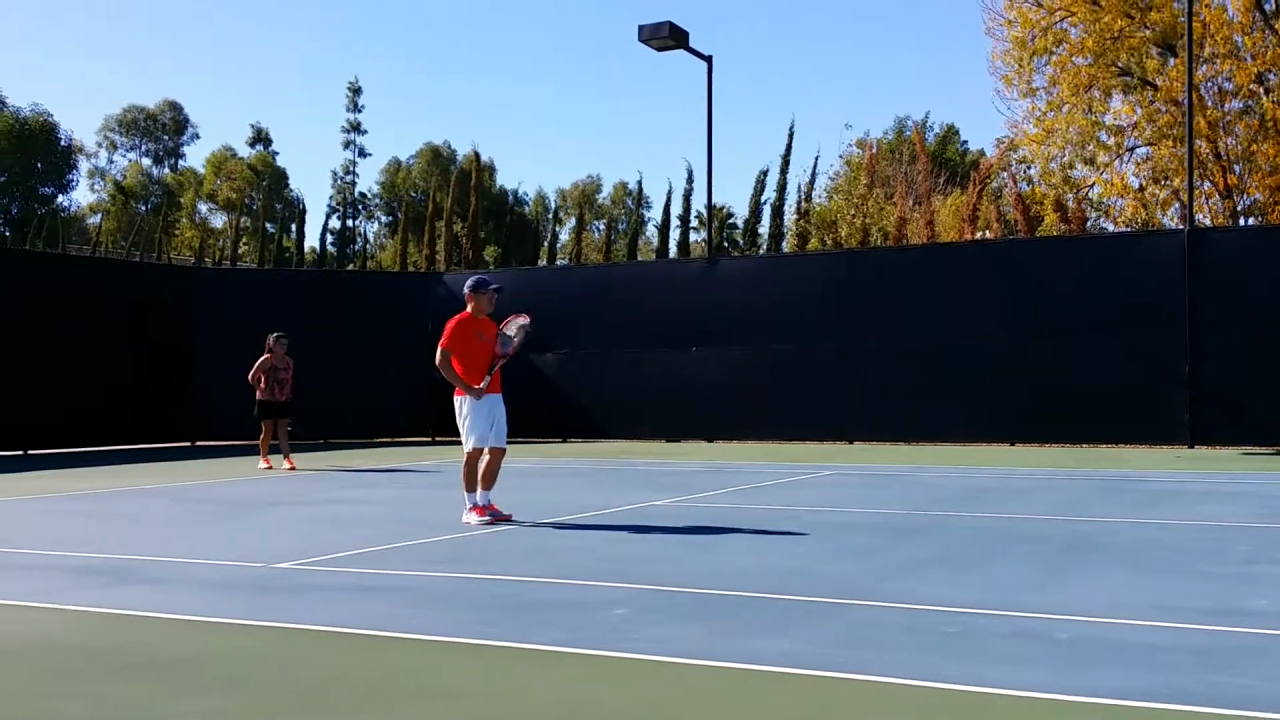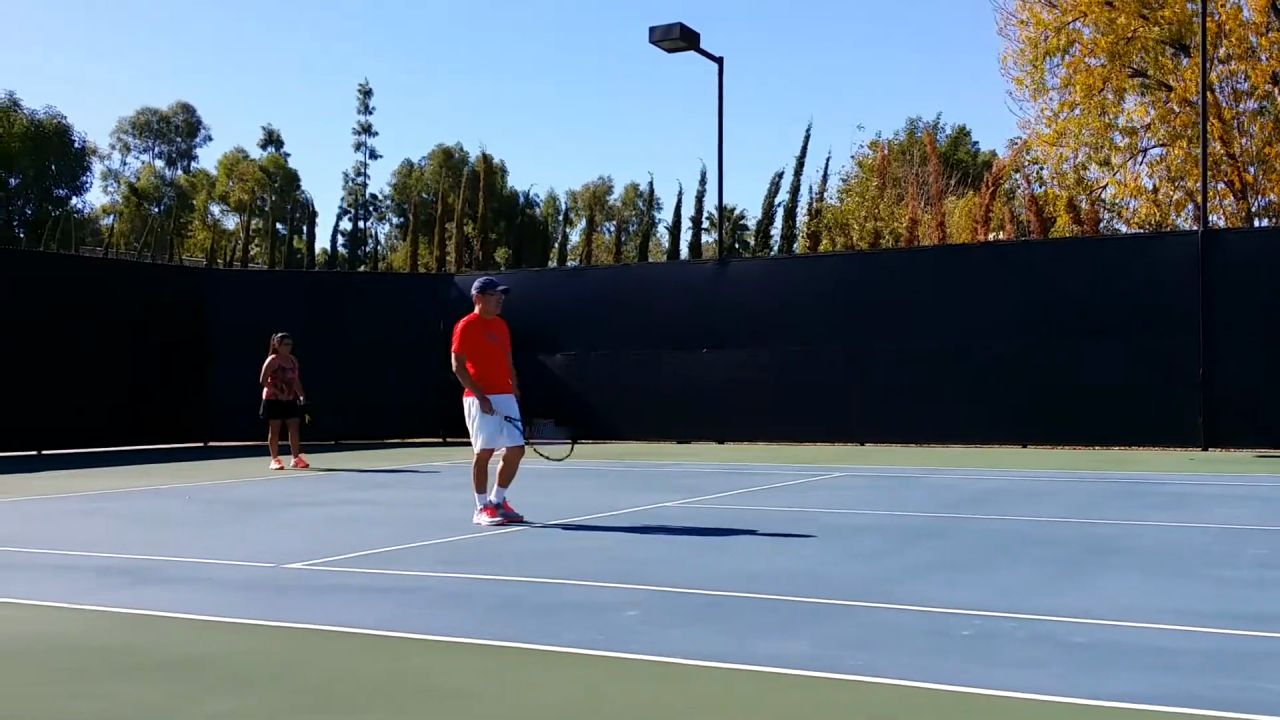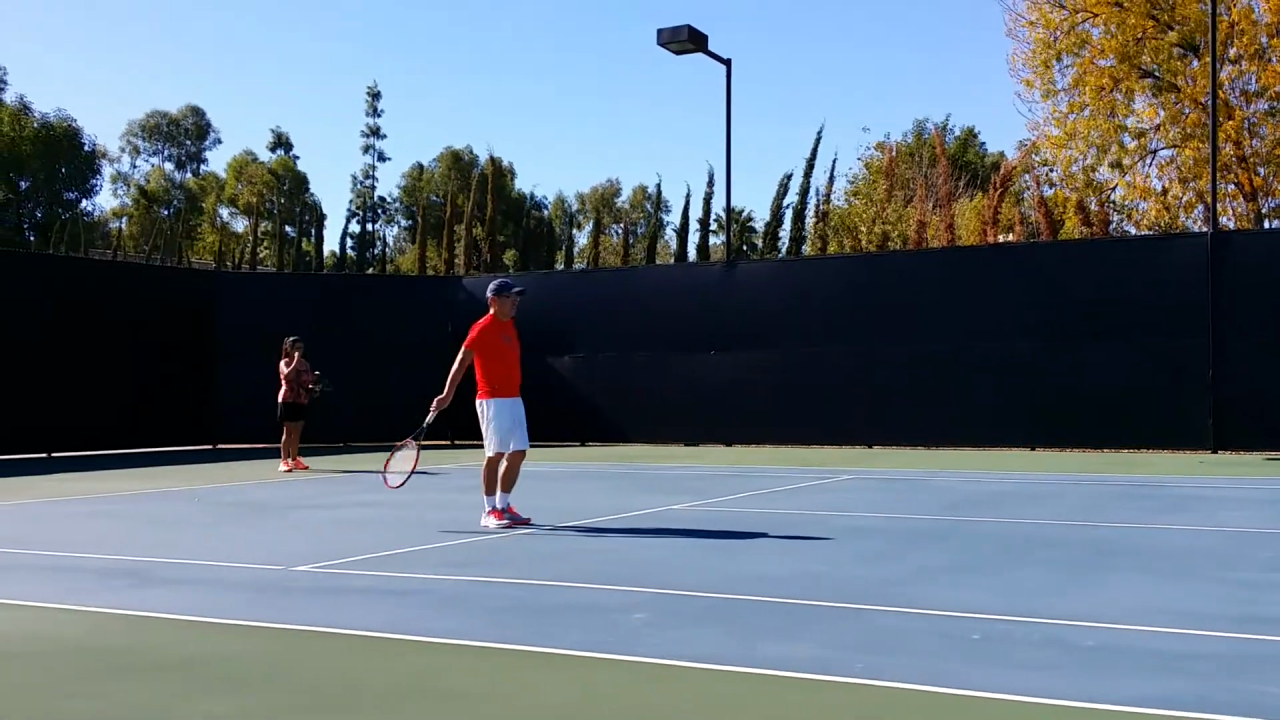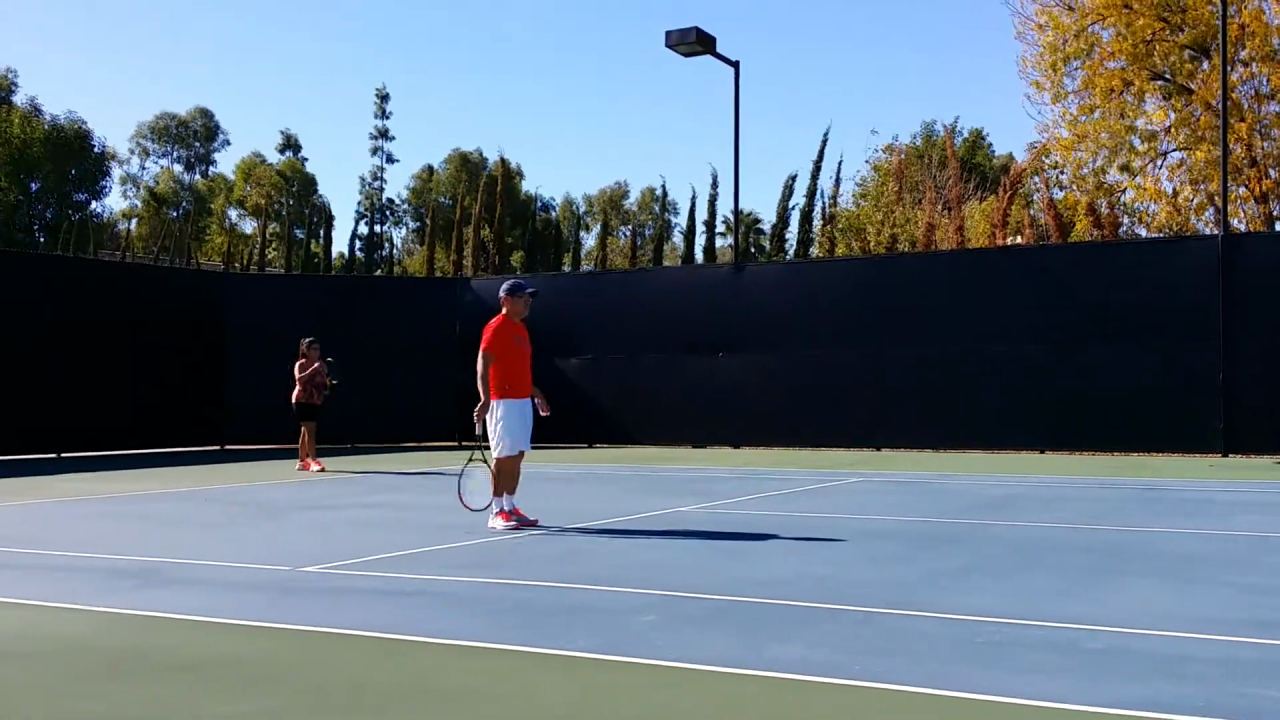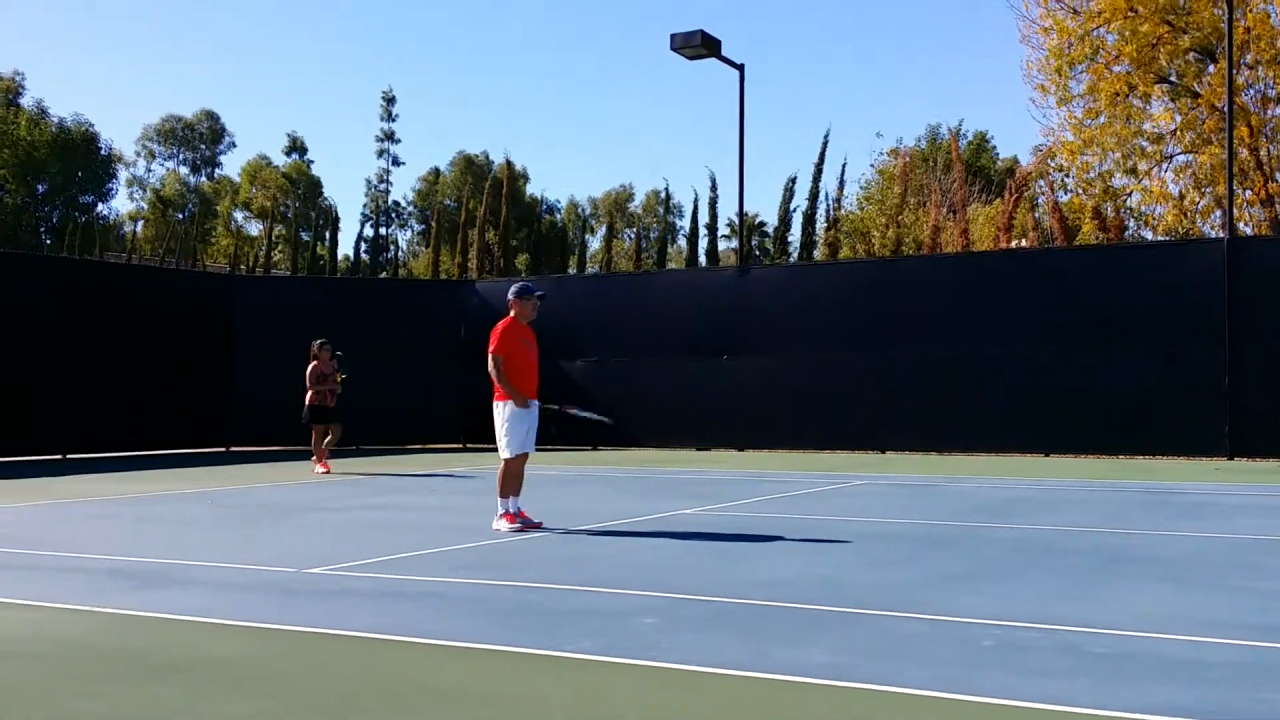
dt=0.4s
person 1, frame 1
left shoulder: (491, 325)
right shoulder: (458, 324)
right elbow: (441, 361)
right wrist: (466, 388)
left hip: (494, 396)
right hip: (472, 399)
left knee: (497, 452)
right knee: (474, 451)
left ankle: (484, 503)
right ankle: (471, 508)
person 1, frame 2
left shoulder: (501, 325)
right shoulder: (466, 326)
right elbow: (458, 365)
left wrist: (516, 391)
right wrist: (480, 396)
left hip: (506, 397)
right hip: (481, 400)
left knee: (515, 450)
right knee: (484, 452)
left ankle: (498, 501)
right ankle: (482, 508)
person 1, frame 3
left shoulder: (509, 326)
right shoulder: (483, 328)
right elbow: (461, 361)
right wrist: (448, 395)
left hip: (514, 400)
right hip: (493, 401)
left knee: (518, 454)
right knee: (495, 455)
left ankle: (503, 507)
right ankle: (490, 511)
person 1, frame 4
left shoulder: (521, 328)
right shoulder: (496, 327)
right elbow: (483, 364)
left wrist: (537, 395)
right wrist: (485, 399)
left hip: (524, 401)
right hip: (504, 402)
left knee: (517, 456)
right knee: (503, 457)
left ankle: (510, 508)
right ankle: (497, 513)
person 1, frame 5
left shoulder: (528, 331)
right shoulder: (504, 329)
right elbow: (494, 367)
right wrist: (515, 397)
left hip: (529, 404)
right hip: (510, 404)
left knee: (521, 458)
right knee: (510, 458)
left ankle: (515, 511)
right ankle: (502, 515)
